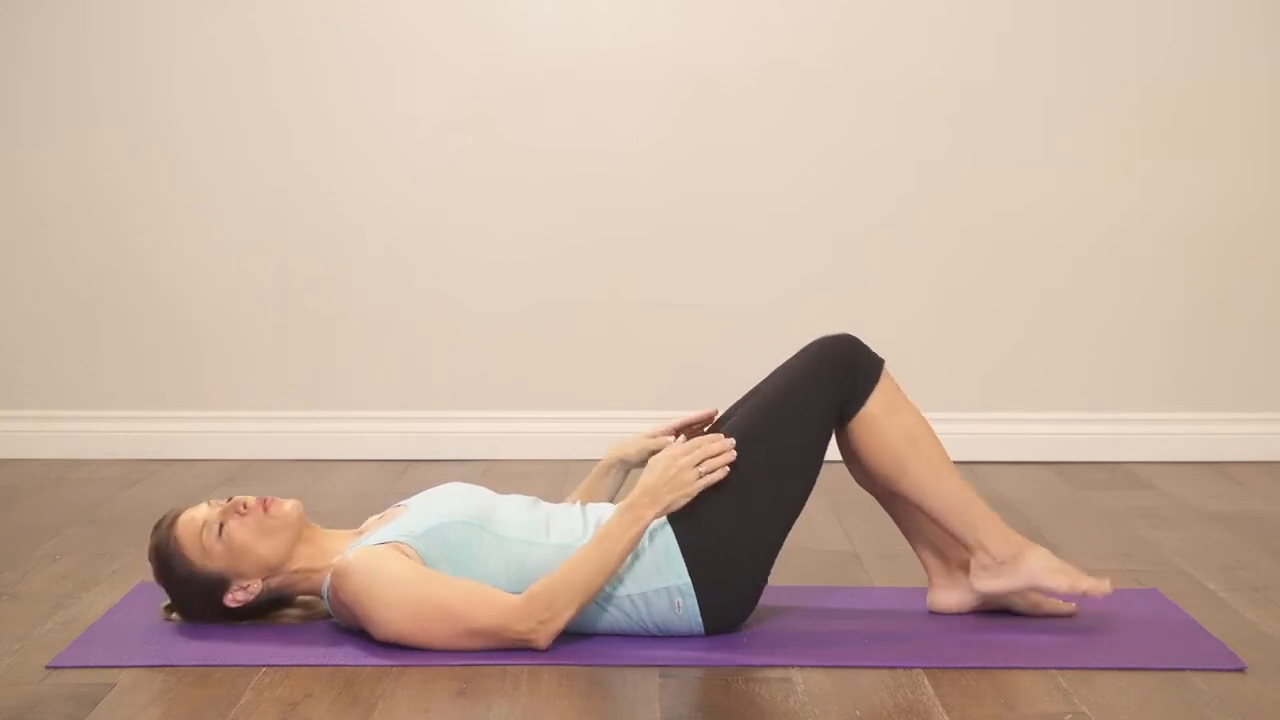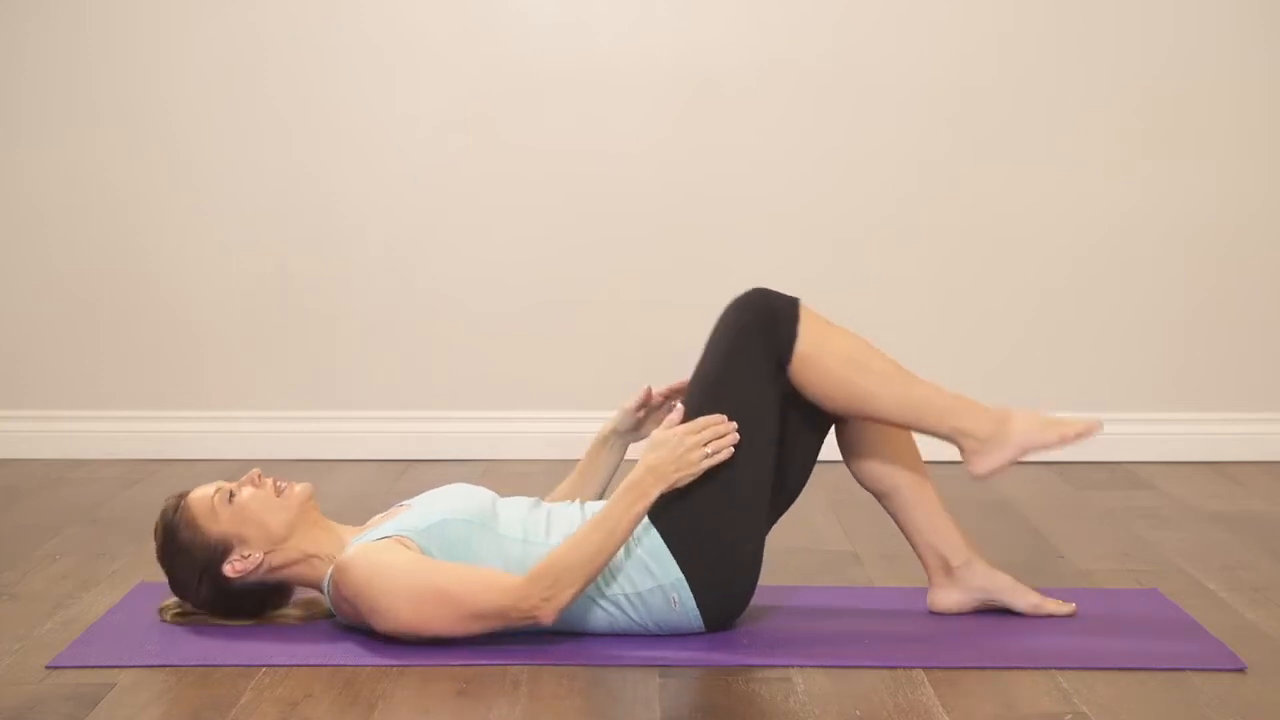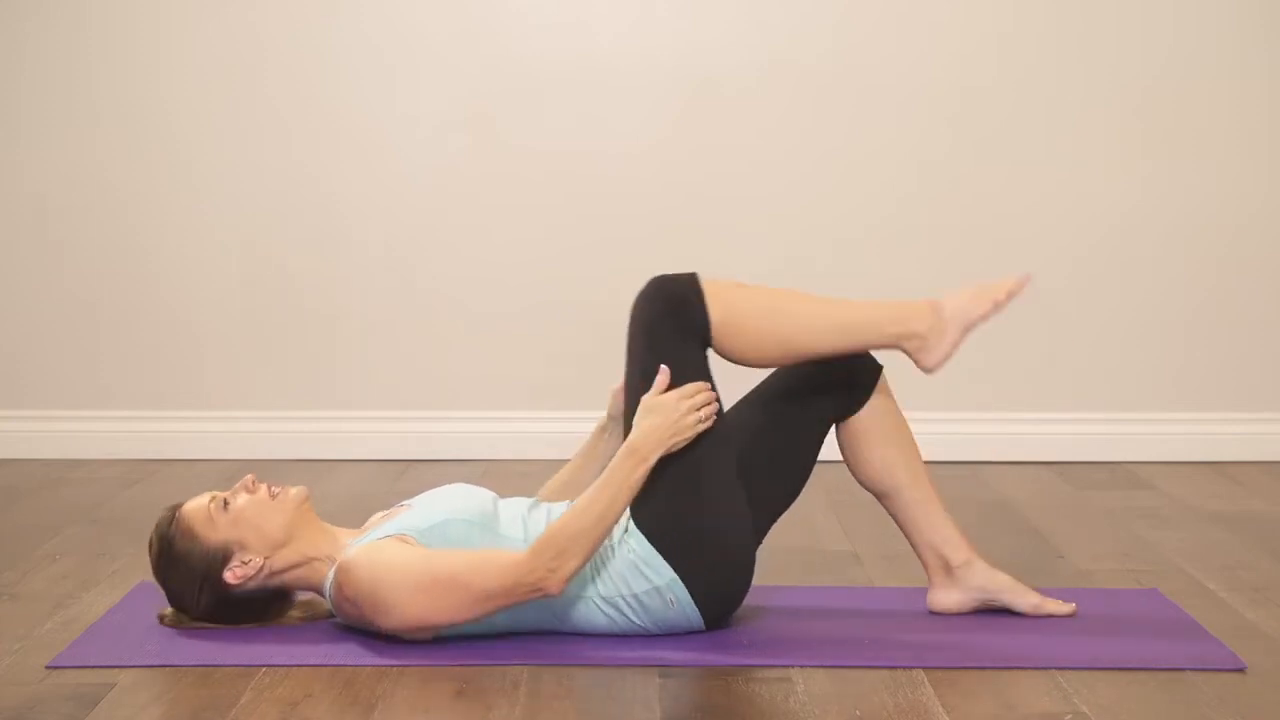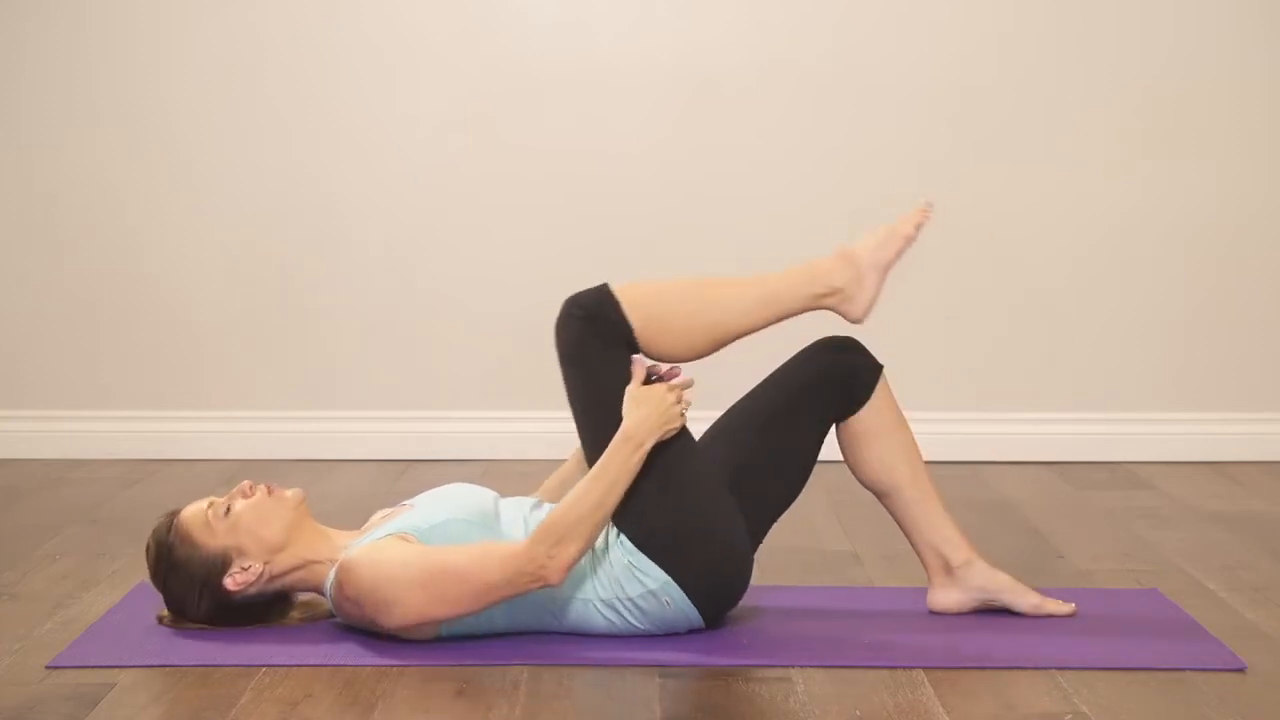
dt=0.3s
person 1, frame 1
left shoulder: (373, 536)
right shoulder: (363, 587)
right elbow: (531, 621)
left wrist: (619, 464)
right wrist: (645, 502)
left hip: (648, 545)
right hip: (684, 575)
left knee: (833, 372)
right knee: (838, 363)
left ankle: (956, 574)
right ankle: (999, 556)
person 1, frame 2
left shoulder: (376, 537)
right shoulder: (367, 581)
right elbow: (537, 598)
left wrist: (613, 437)
right wrist: (648, 479)
left hip: (659, 544)
right hip: (683, 573)
left knee: (802, 362)
right knee: (761, 317)
left ankle: (955, 571)
right ankle: (984, 430)
person 1, frame 3
left shoulder: (369, 543)
right shoulder: (368, 585)
right elbow: (542, 572)
left wrist: (618, 422)
right wrist: (648, 443)
left hip: (664, 557)
right hip: (674, 575)
left knee: (839, 370)
right knee: (669, 301)
left ankle: (955, 573)
right ankle: (918, 326)
person 1, frame 4
left shoulder: (375, 536)
right shoulder: (369, 583)
right elbow: (542, 563)
left wrist: (616, 406)
right wrist: (635, 435)
left hip: (668, 555)
right hip: (672, 574)
left knee: (842, 365)
right knee: (588, 316)
left ankle: (955, 571)
right ankle: (838, 274)
